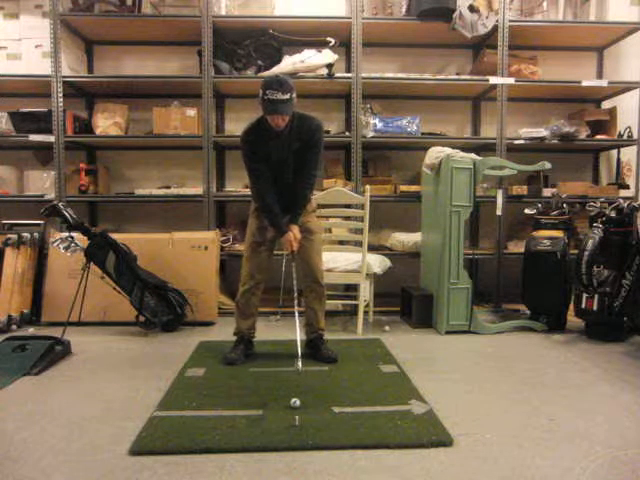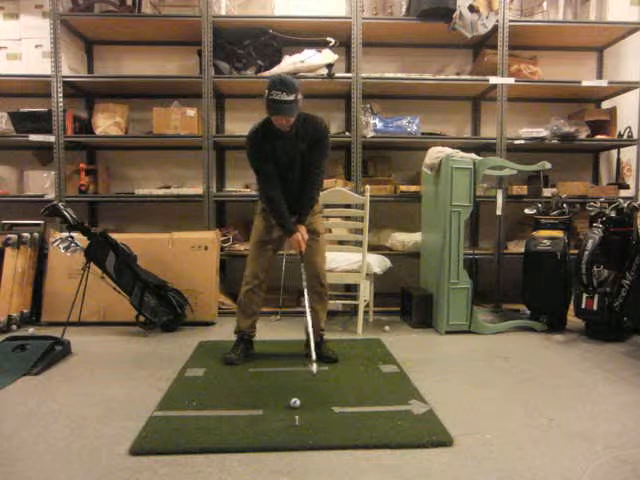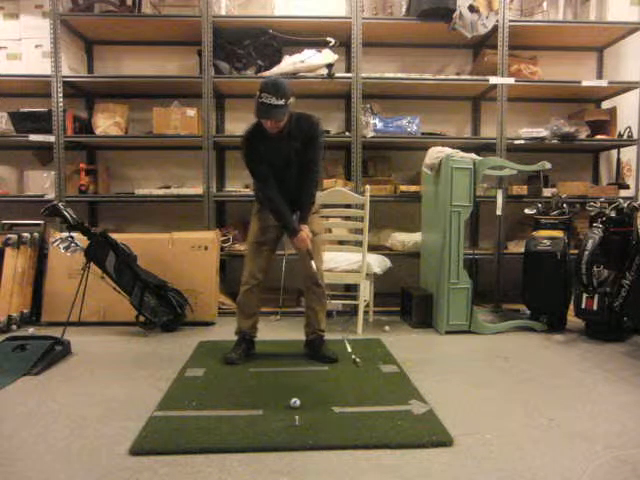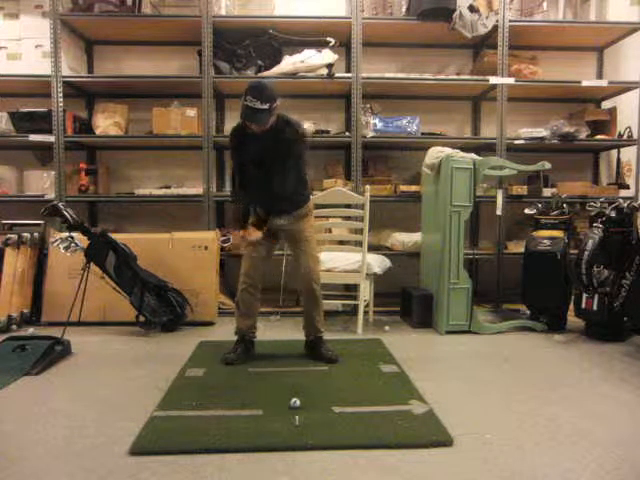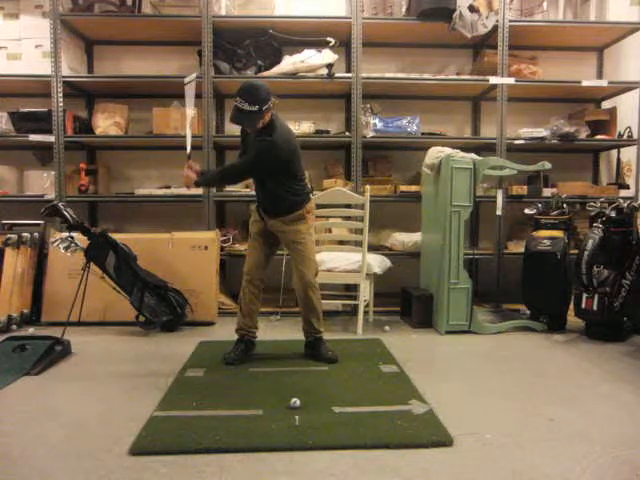
dt=0.3s
person 1, frame 1
left shoulder: (311, 128)
right shoulder: (252, 135)
left elbow: (307, 178)
right elbow: (261, 186)
left wrist: (294, 222)
right wrist: (280, 227)
left hip: (302, 208)
right hip: (265, 210)
left knee: (314, 274)
right knee: (251, 275)
left ankle: (315, 338)
right ankle: (244, 338)
person 1, frame 2
left shoulder: (317, 128)
right shoulder: (258, 136)
left elbow: (314, 178)
right elbow: (269, 186)
left wrist: (302, 222)
right wrist: (289, 229)
left hip: (308, 209)
right hip: (271, 210)
left knee: (317, 274)
right knee: (255, 274)
left ankle: (316, 339)
right ankle: (244, 338)
person 1, frame 3
left shoulder: (310, 126)
right shoulder: (251, 139)
left elbow: (311, 176)
right elbow: (266, 188)
left wrist: (303, 222)
right wrist: (289, 228)
left hip: (304, 209)
right hip: (268, 212)
left knee: (313, 274)
right knee: (252, 276)
left ankle: (315, 339)
right ankle: (245, 338)
person 1, frame 4
left shoulder: (292, 133)
right shoulder: (239, 135)
left elbow: (282, 184)
right elbow: (240, 182)
left wrist: (260, 226)
right wrist: (244, 223)
left hip: (296, 211)
right hip: (260, 211)
left knee: (310, 276)
right knee: (249, 275)
left ankle: (314, 339)
right ankle: (245, 339)
person 1, frame 5
left shoulder: (276, 142)
right shoulder: (254, 127)
left elbow: (239, 172)
right elbow: (241, 164)
left wrist: (200, 179)
right wrist: (203, 173)
left hip: (294, 216)
right hip: (264, 213)
left knee: (306, 279)
right knee: (251, 275)
left ankle: (314, 340)
right ankle: (246, 338)
